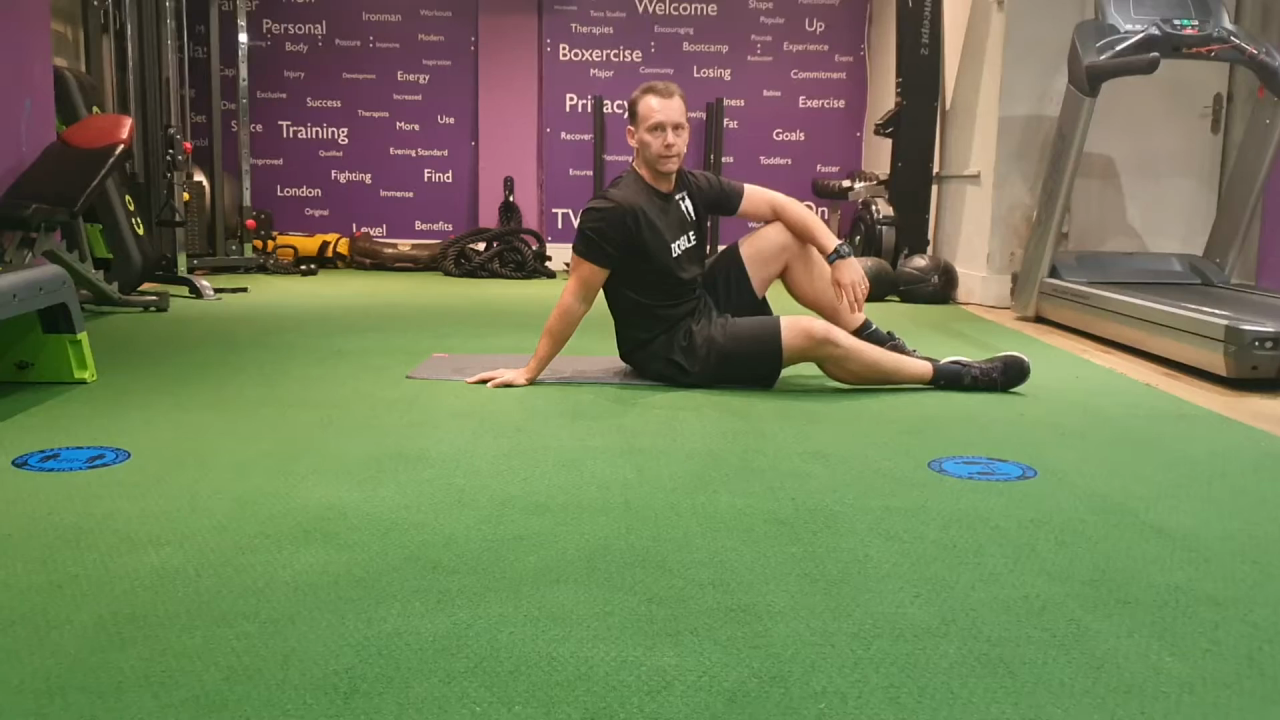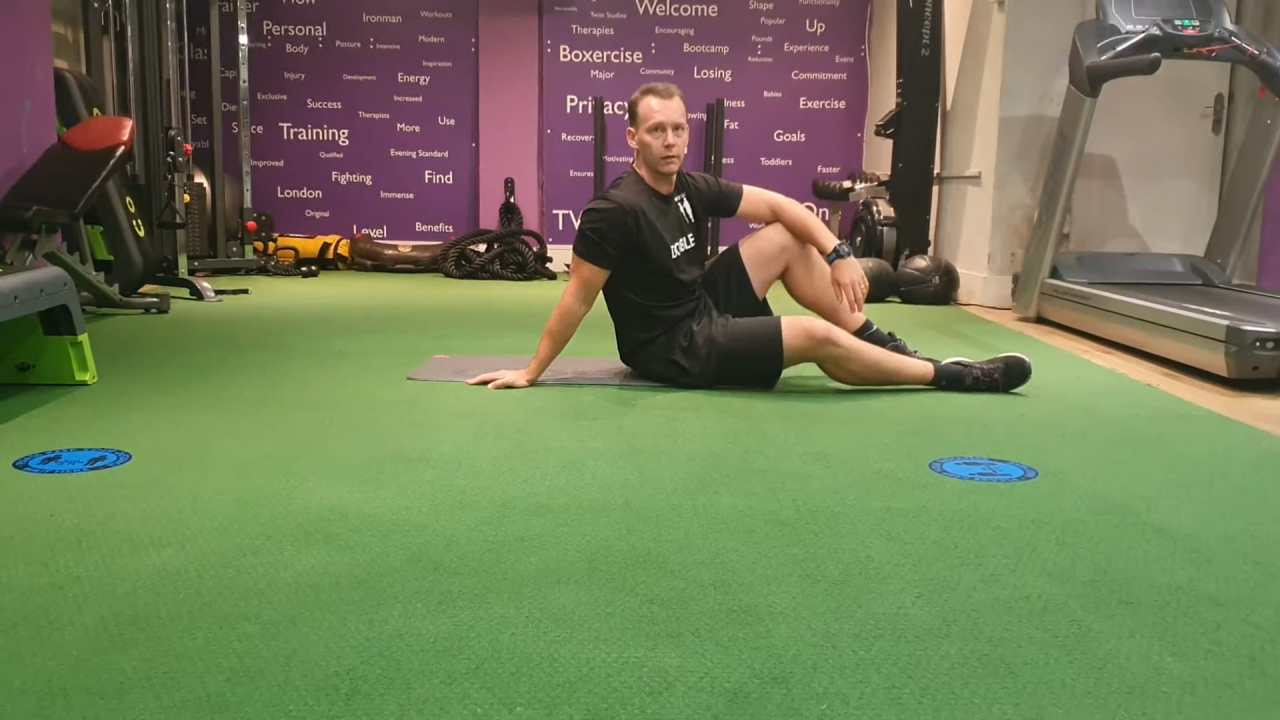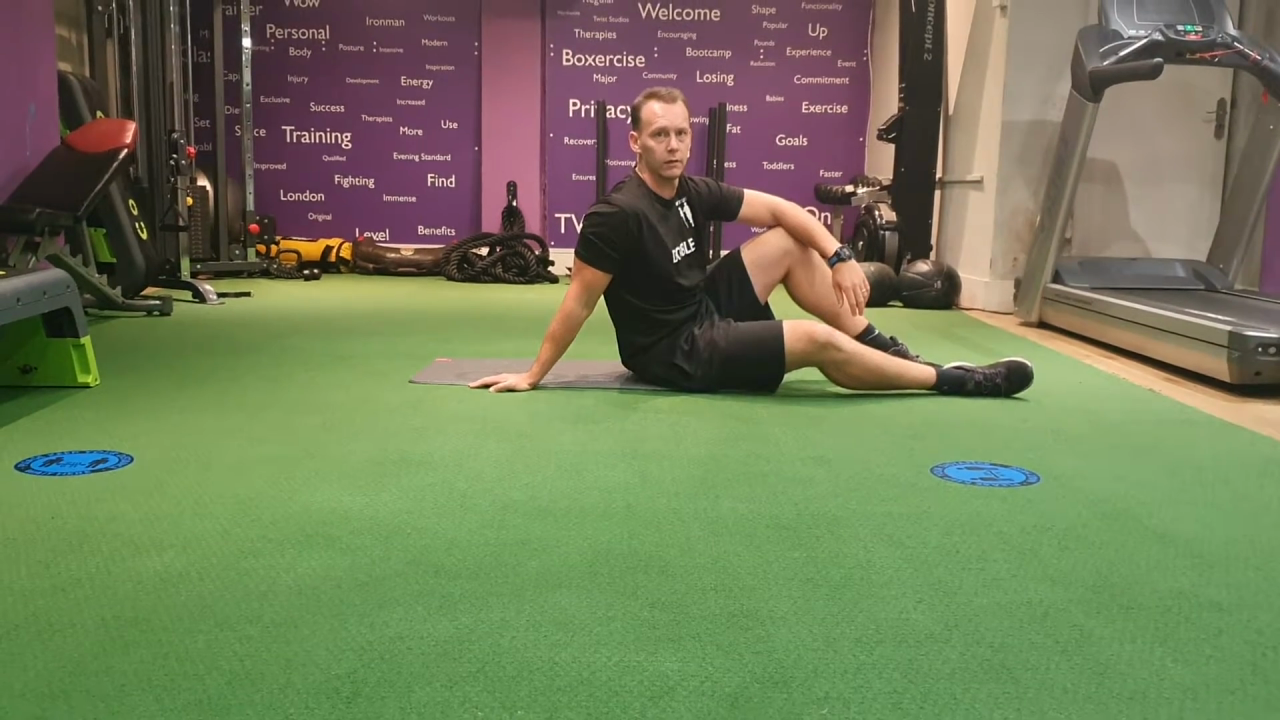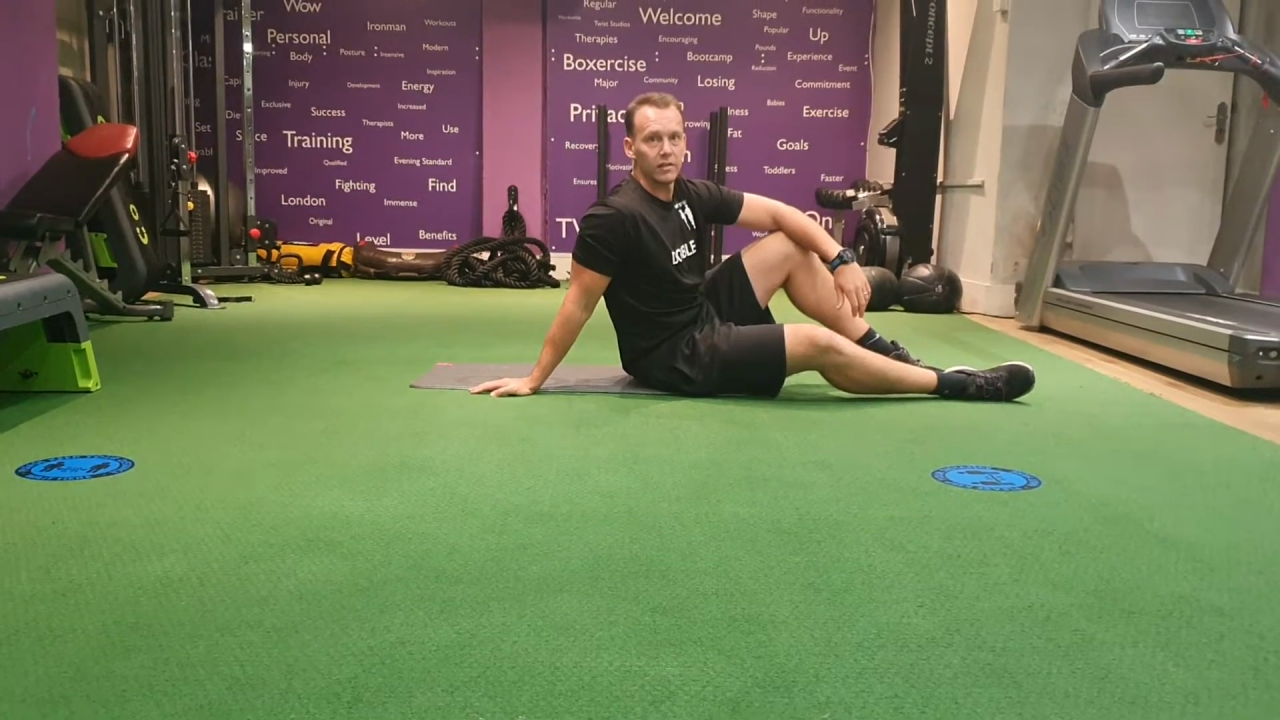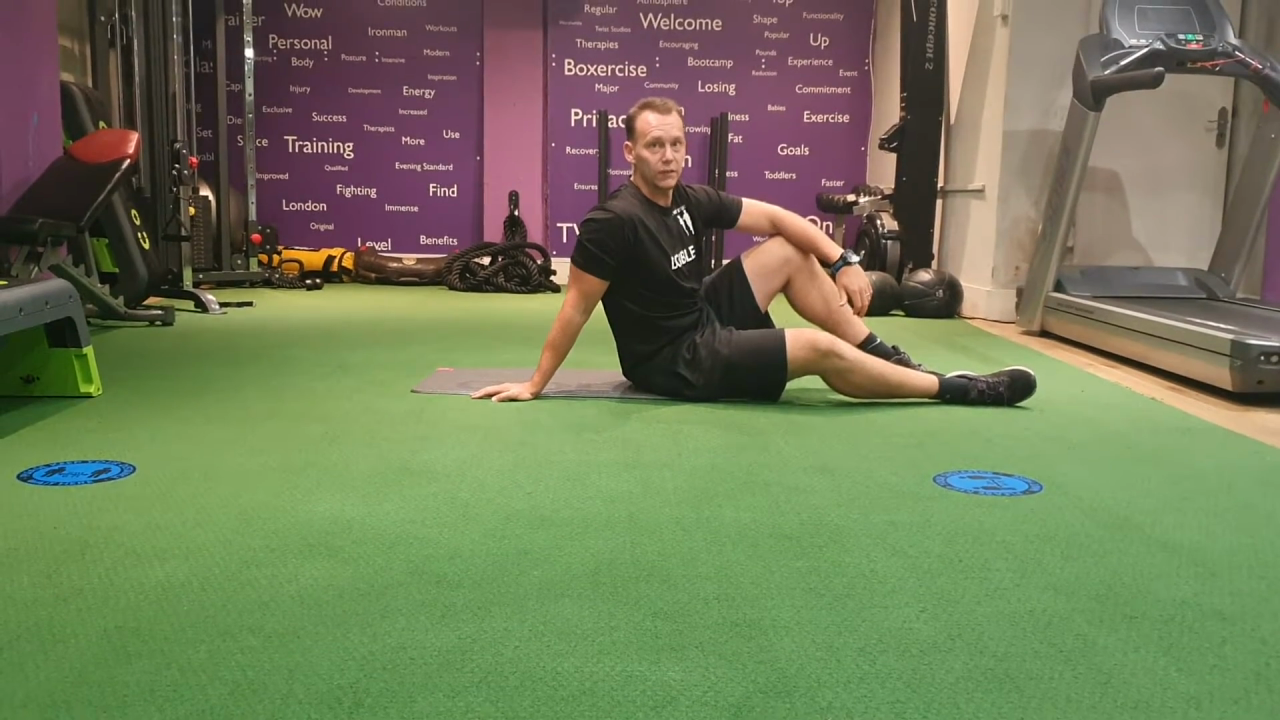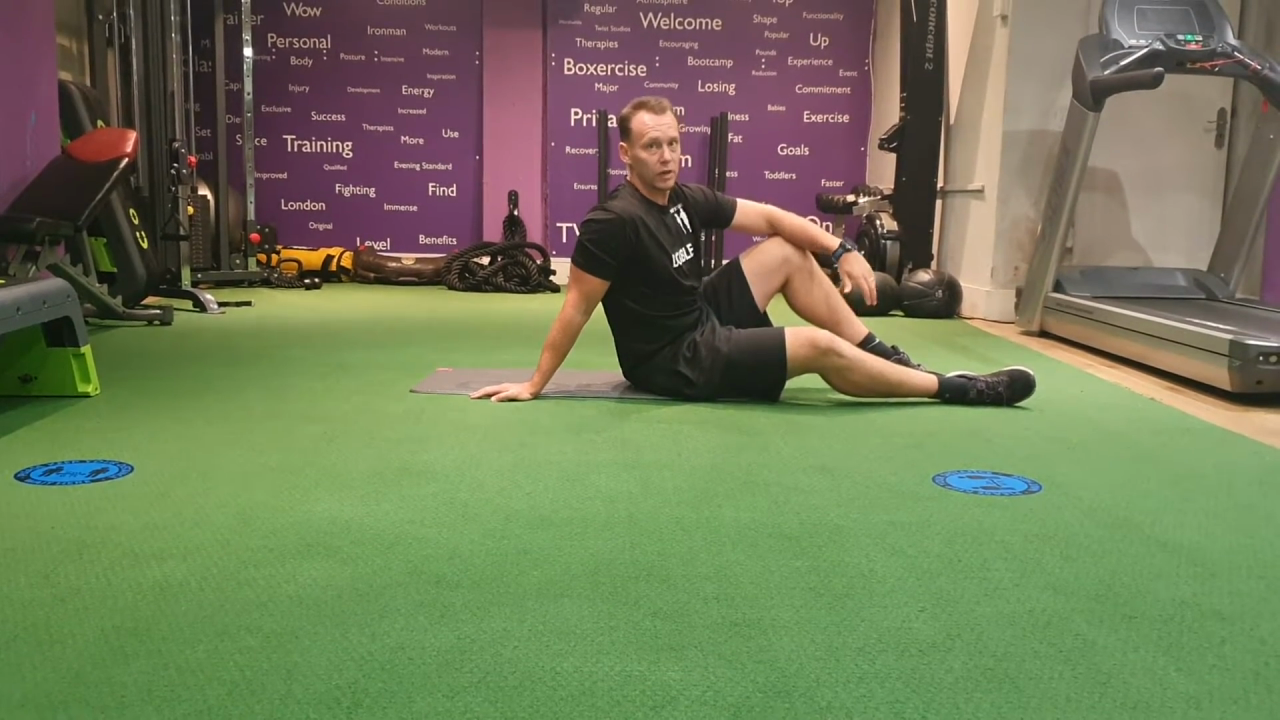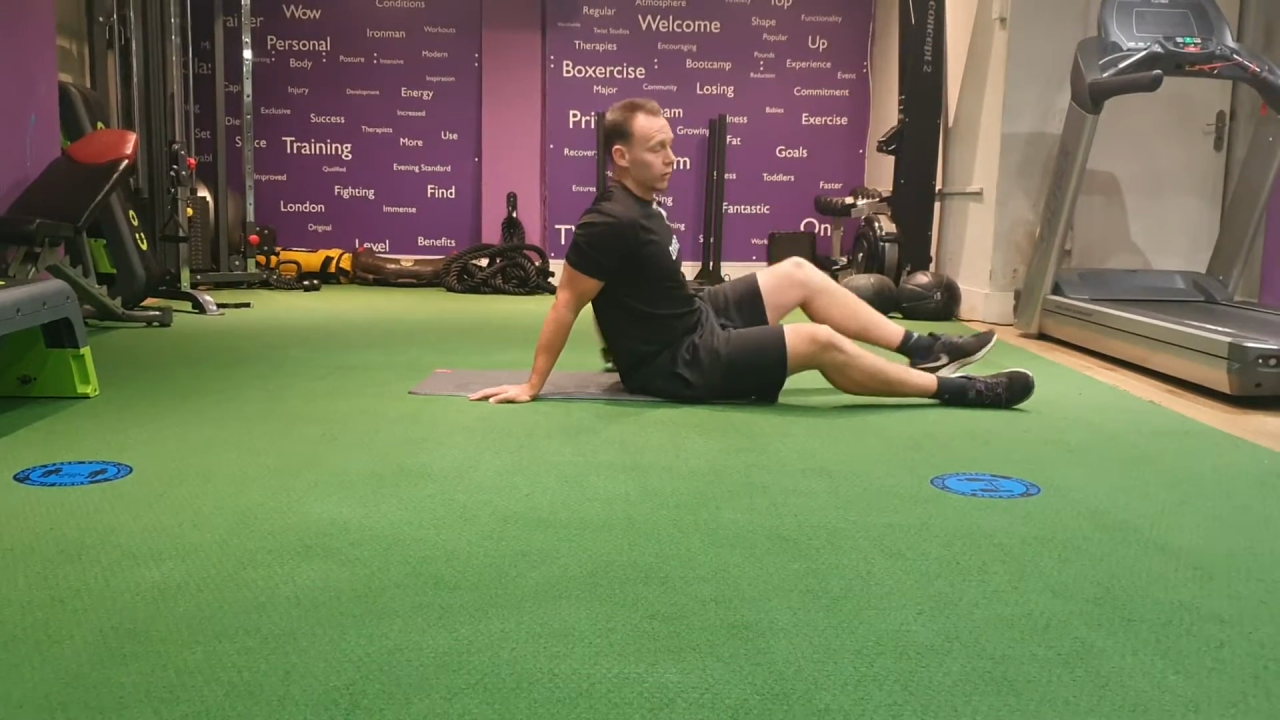
dt=0.7s
person 1, frame 1
left shoulder: (693, 186)
right shoulder: (614, 211)
left elbow: (779, 204)
right elbow: (578, 297)
left wrist: (839, 253)
right wrist: (530, 371)
left hip: (704, 306)
right hip: (672, 348)
left knee: (789, 237)
right knee: (817, 337)
left ankle: (879, 342)
right ankle: (951, 375)
person 1, frame 2
left shoulder: (693, 188)
right shoulder: (614, 212)
left elbow: (779, 205)
right elbow: (578, 297)
left wrist: (838, 254)
right wrist: (531, 372)
left hip: (704, 308)
right hip: (672, 349)
left knee: (789, 239)
right knee: (818, 336)
left ankle: (880, 342)
right ankle: (954, 375)
person 1, frame 3
left shoulder: (695, 193)
right shoulder: (617, 216)
left elbow: (779, 209)
right elbow: (580, 301)
left wrist: (839, 257)
right wrist: (534, 375)
left hip: (705, 312)
right hip: (674, 353)
left knee: (792, 244)
right knee: (819, 341)
left ankle: (883, 348)
right ankle: (954, 381)
person 1, frame 4
left shoulder: (694, 195)
right shoulder: (614, 218)
left elbow: (778, 213)
right elbow: (579, 304)
left wrist: (840, 259)
right wrist: (535, 379)
left hip: (706, 314)
right hip: (674, 357)
left knee: (793, 248)
right knee: (819, 345)
left ankle: (884, 351)
right ankle: (956, 384)
person 1, frame 5
left shoulder: (692, 200)
right shoulder: (613, 223)
left elbow: (776, 218)
right elbow: (576, 309)
left wrist: (842, 261)
right wrist: (535, 385)
left hip: (704, 319)
right hip: (674, 362)
left knee: (791, 253)
right knee: (821, 350)
left ankle: (884, 357)
right ankle: (960, 390)
person 1, frame 6
left shoulder: (687, 199)
right shoulder: (614, 223)
left elbow: (768, 217)
right elbow: (576, 308)
left wrist: (840, 248)
right wrist: (535, 385)
left hip: (701, 320)
right hip: (674, 363)
left knee: (788, 253)
right knee: (819, 348)
left ankle: (883, 355)
right ankle: (958, 389)
person 1, frame 7
left shoulder: (642, 200)
right shoulder: (612, 223)
right elbow: (566, 305)
left wrist: (616, 345)
right wrist: (531, 386)
left hip: (696, 320)
right hip: (675, 364)
left knee: (799, 272)
right knee: (820, 342)
left ankle: (925, 352)
right ankle: (955, 390)
